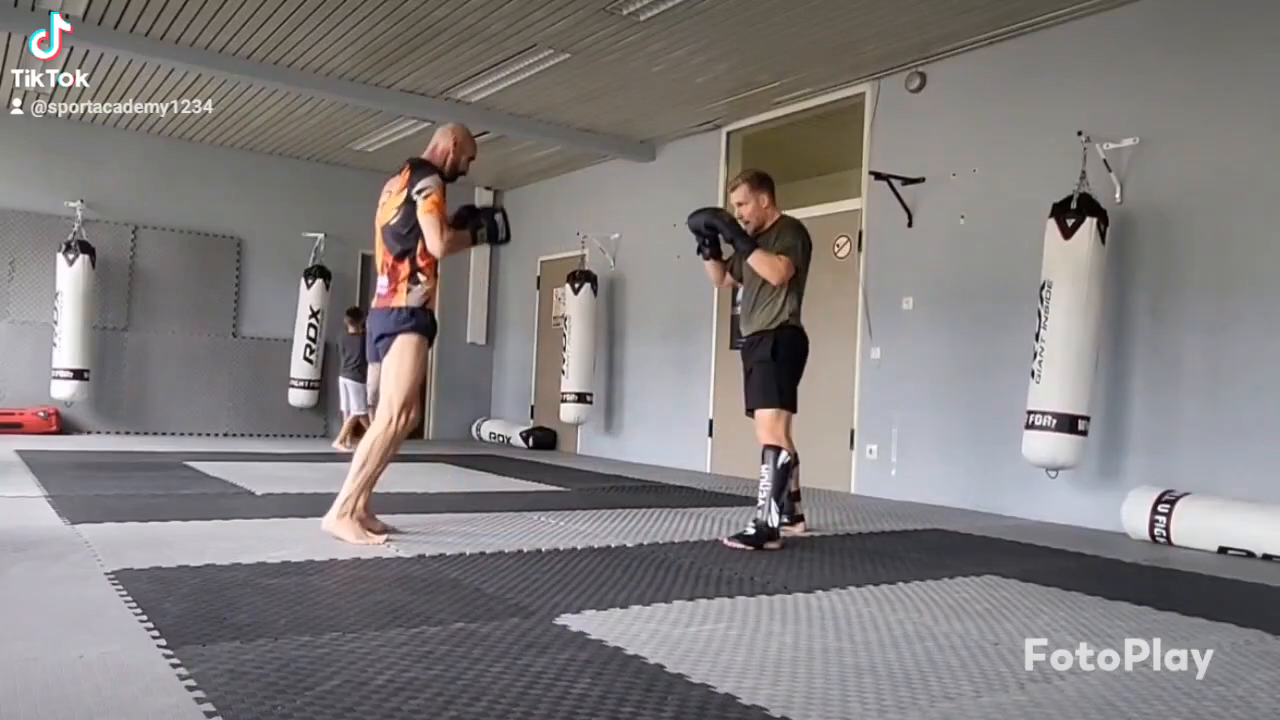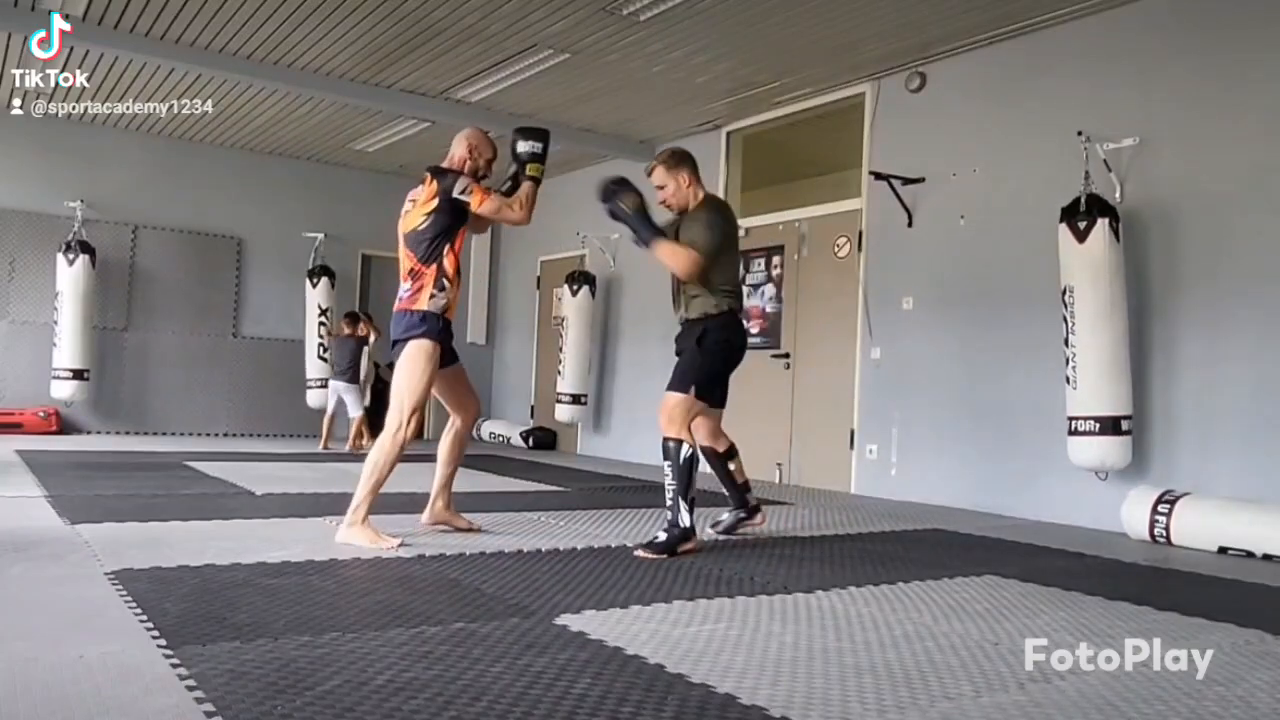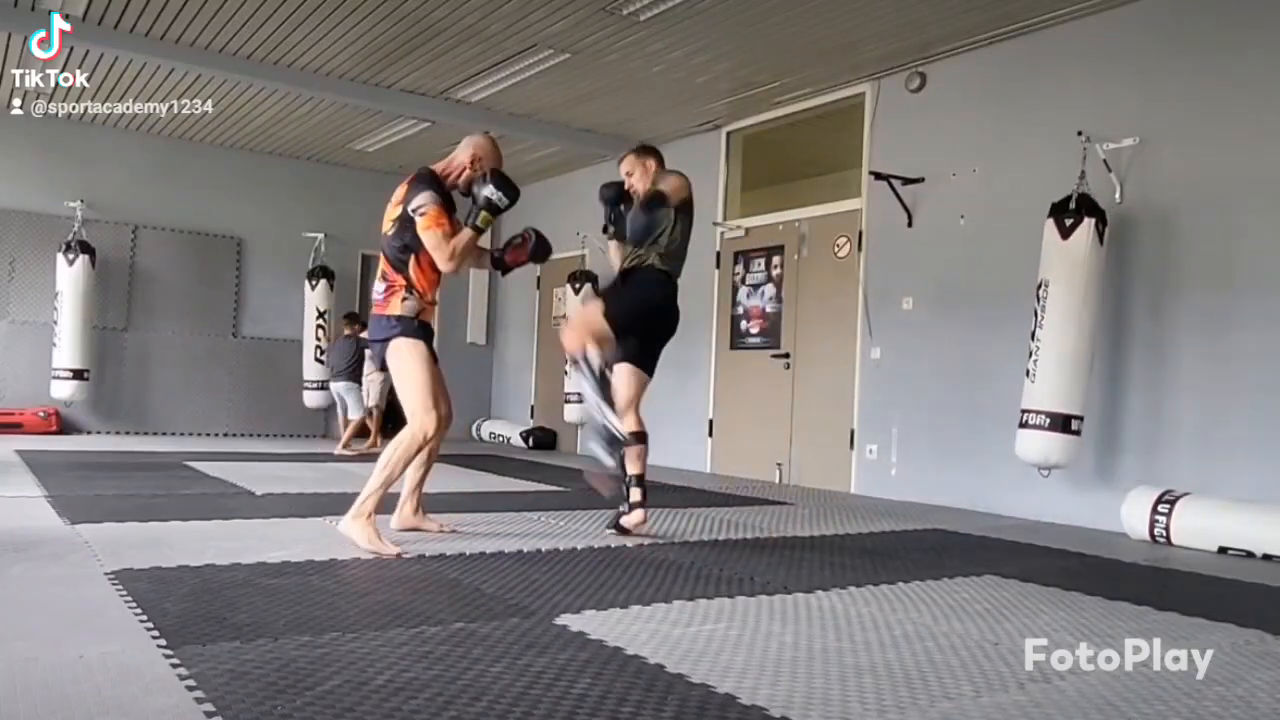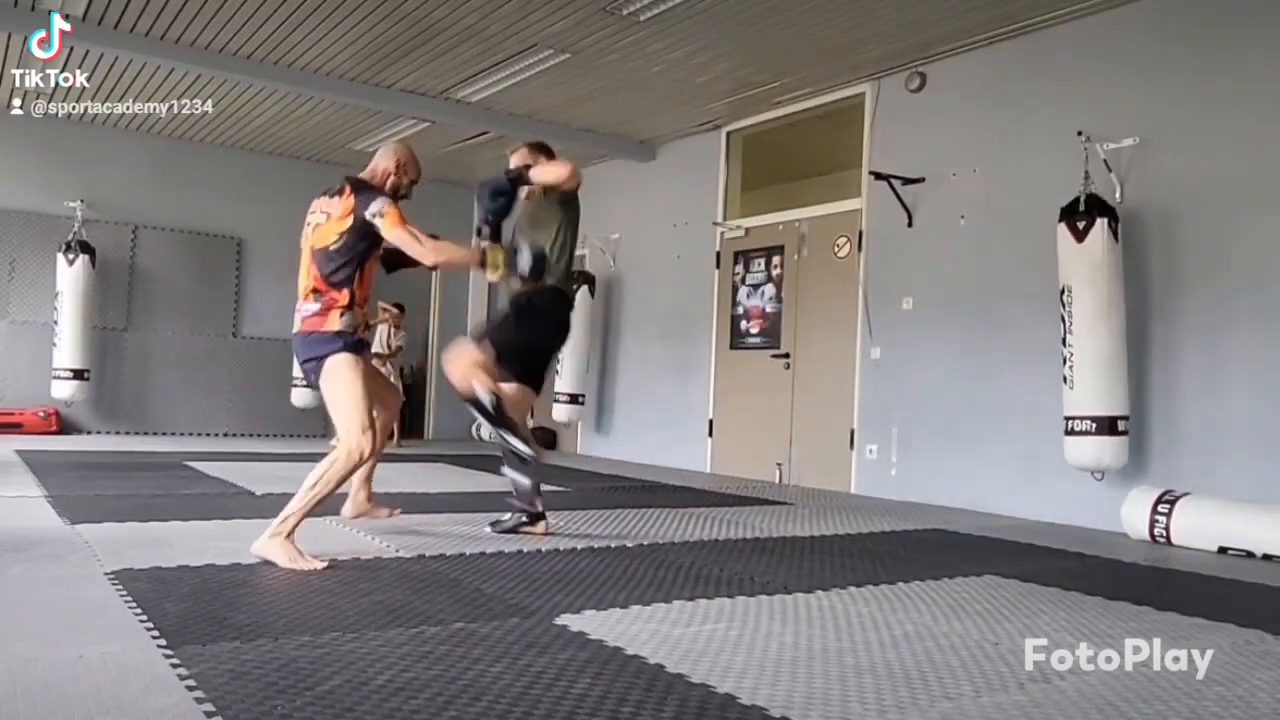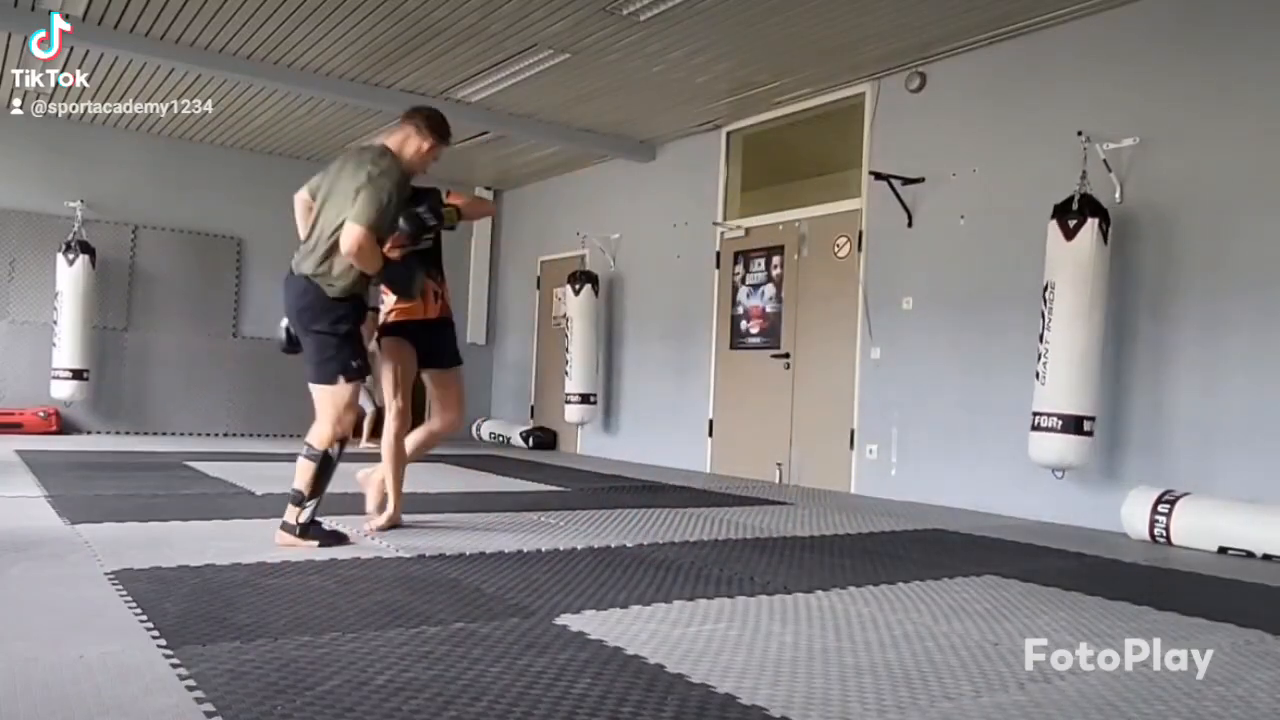
dt=1s
person 1, frame 1
left shoulder: (398, 183)
right shoulder: (428, 180)
right elbow: (438, 245)
left wrist: (457, 227)
right wrist: (476, 231)
left hip: (388, 311)
right hip: (405, 312)
left knee: (406, 415)
right knee: (393, 417)
left ankle: (359, 504)
right ankle: (341, 512)
person 1, frame 2
left shoulder: (431, 189)
right shoulder: (452, 183)
left elbow: (479, 223)
right elbow: (519, 214)
left wrist: (516, 177)
right wrist: (533, 168)
left hip: (429, 320)
right hip: (421, 319)
left knee: (467, 409)
right knee: (402, 423)
left ankle: (440, 505)
right ankle: (354, 521)
person 1, frame 3
left shoulder: (431, 190)
right shoulder: (424, 192)
left elbow: (451, 254)
right elbow: (447, 261)
left wrist: (503, 258)
right wrist: (484, 213)
left hip: (409, 319)
right hip: (398, 320)
left knee: (442, 415)
right knee: (425, 425)
left ankle: (408, 510)
right ankle: (360, 514)
person 1, frame 4
left shoulder: (329, 199)
right shoulder: (371, 200)
right elbow: (428, 254)
left wrist: (390, 256)
right wrist: (498, 258)
left hip: (319, 333)
right hip: (331, 335)
left knee: (389, 401)
right knee: (359, 444)
left ankle: (360, 498)
right ankle: (277, 535)
person 1, frame 5
left shoulder: (430, 200)
left elbow: (487, 208)
left wrist: (443, 215)
left hip: (437, 321)
right hip: (398, 322)
left knee: (449, 418)
right knee: (398, 405)
left ankle: (379, 476)
right ankle: (391, 506)
person 2, frame 1
left shoulder: (790, 231)
right shoulder: (754, 239)
left elbow: (778, 273)
right elbow: (721, 280)
left wrist: (738, 240)
right wrist: (709, 246)
left hip: (780, 341)
right hip: (756, 342)
left knee: (771, 427)
right knee: (775, 432)
left ankle: (767, 526)
right ankle: (791, 513)
person 2, frame 2
left shoulder: (709, 213)
right shoulder: (692, 217)
left elbow: (684, 266)
right elbow: (665, 240)
left wrist: (639, 224)
right wrist: (632, 212)
left hip: (712, 331)
right hip: (701, 331)
left knee: (672, 417)
right knee: (704, 427)
left ankle: (680, 527)
right ankle: (746, 507)
person 2, frame 3
left shoulder: (672, 184)
right shoulder: (649, 213)
left elbow: (671, 187)
right elbow: (623, 264)
left wrist: (651, 200)
right wrist: (615, 220)
left hip: (648, 286)
right hip: (645, 302)
left knee: (576, 333)
right knee: (624, 406)
left ankle: (607, 430)
right ankle: (634, 503)
person 2, frame 4
left shoulder: (556, 195)
right shoulder: (528, 213)
left elbow: (569, 172)
left wrist: (521, 175)
right wrist: (490, 229)
left hip: (540, 307)
right hip: (532, 309)
left knee: (459, 363)
right knee: (509, 414)
left ankle: (520, 450)
right ankle: (530, 510)
person 2, frame 5
left shoulder: (350, 158)
right shoulder: (389, 176)
left elbow: (303, 199)
right elbow: (355, 243)
right wrist: (392, 274)
left hip: (301, 281)
right hip: (326, 299)
right knee: (337, 416)
right ankle: (296, 521)
